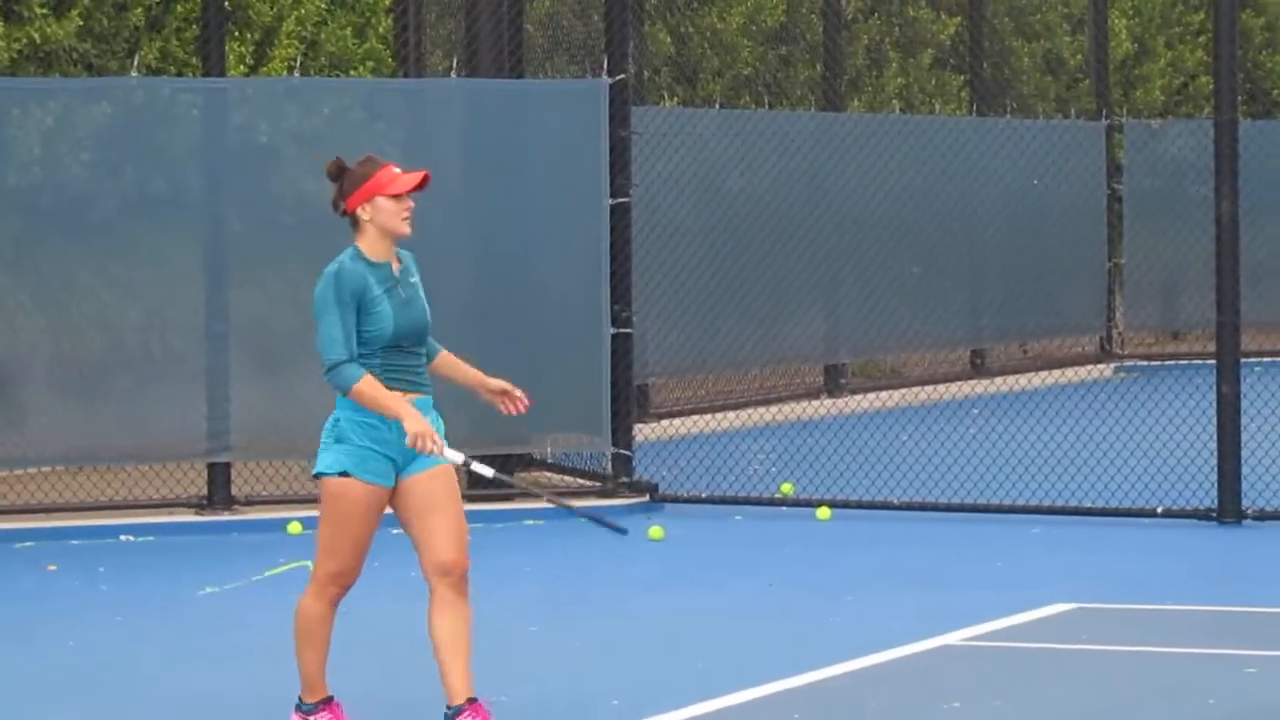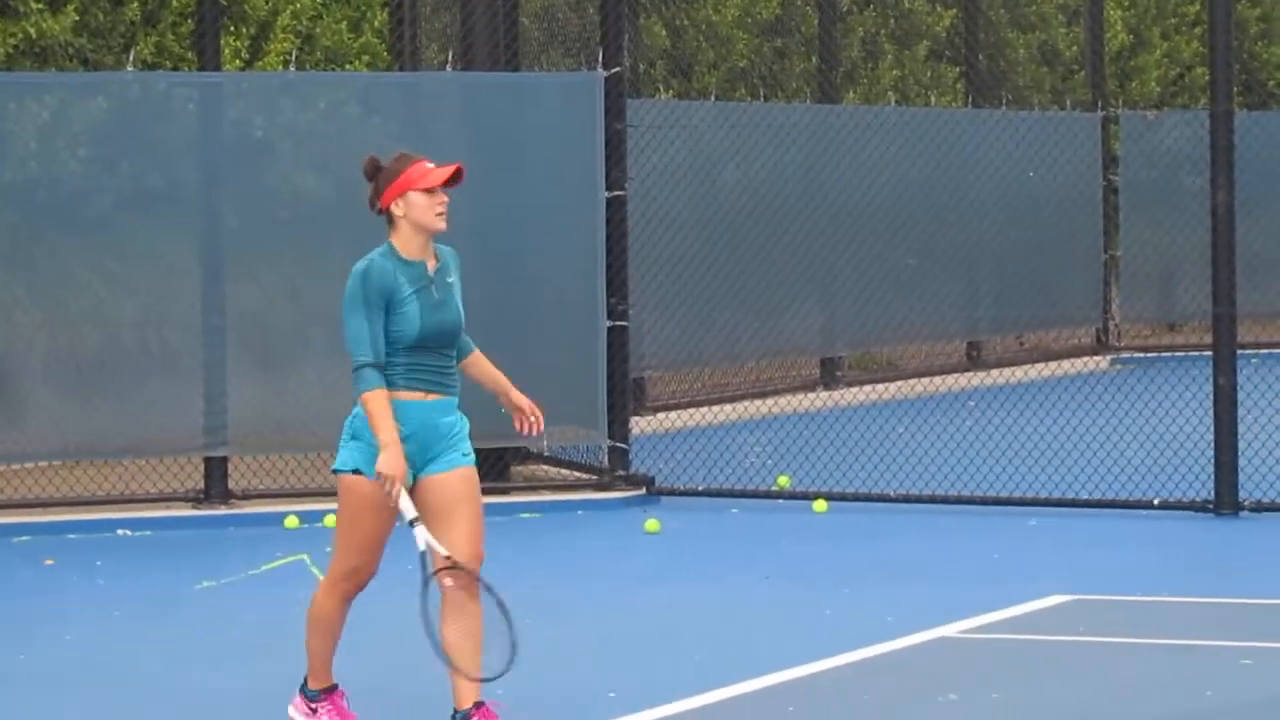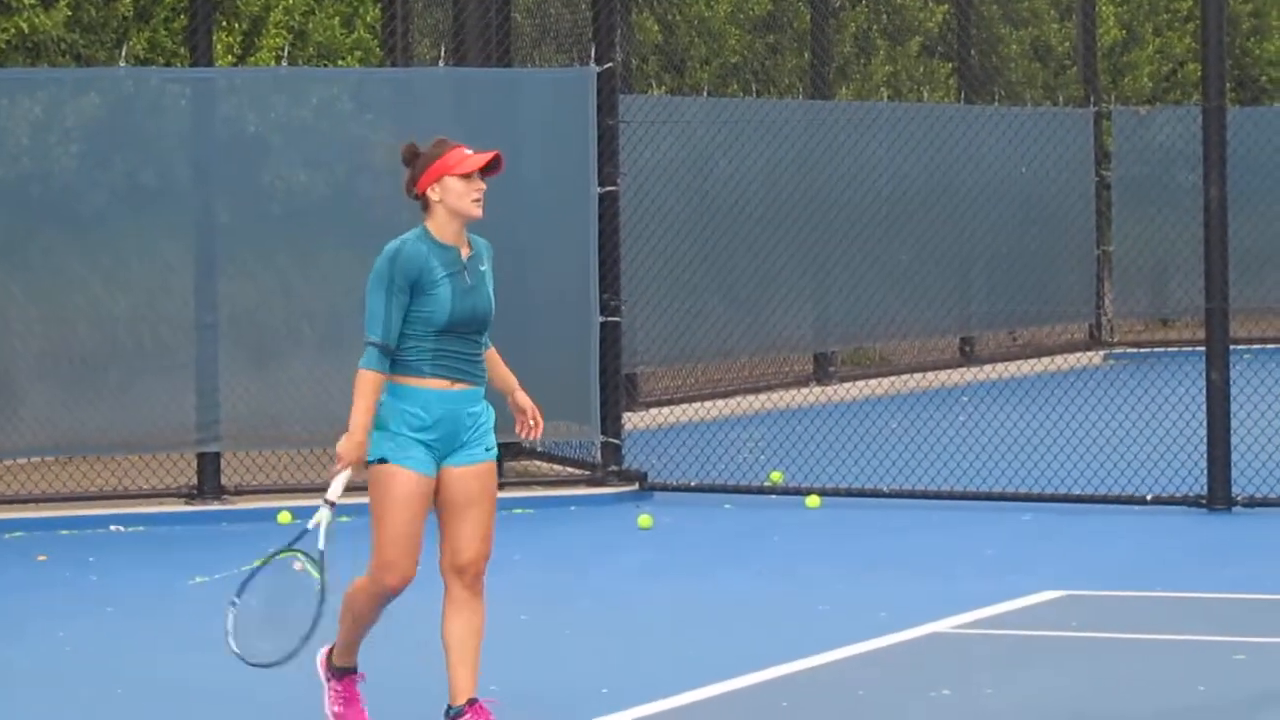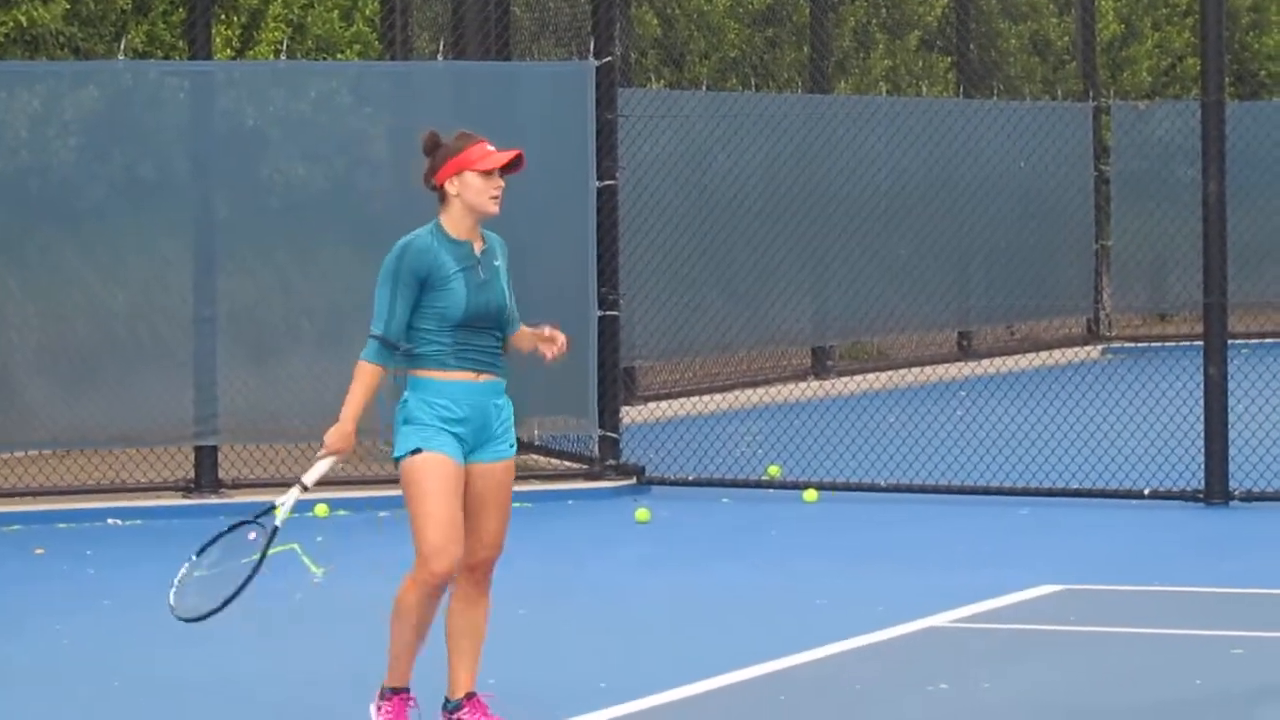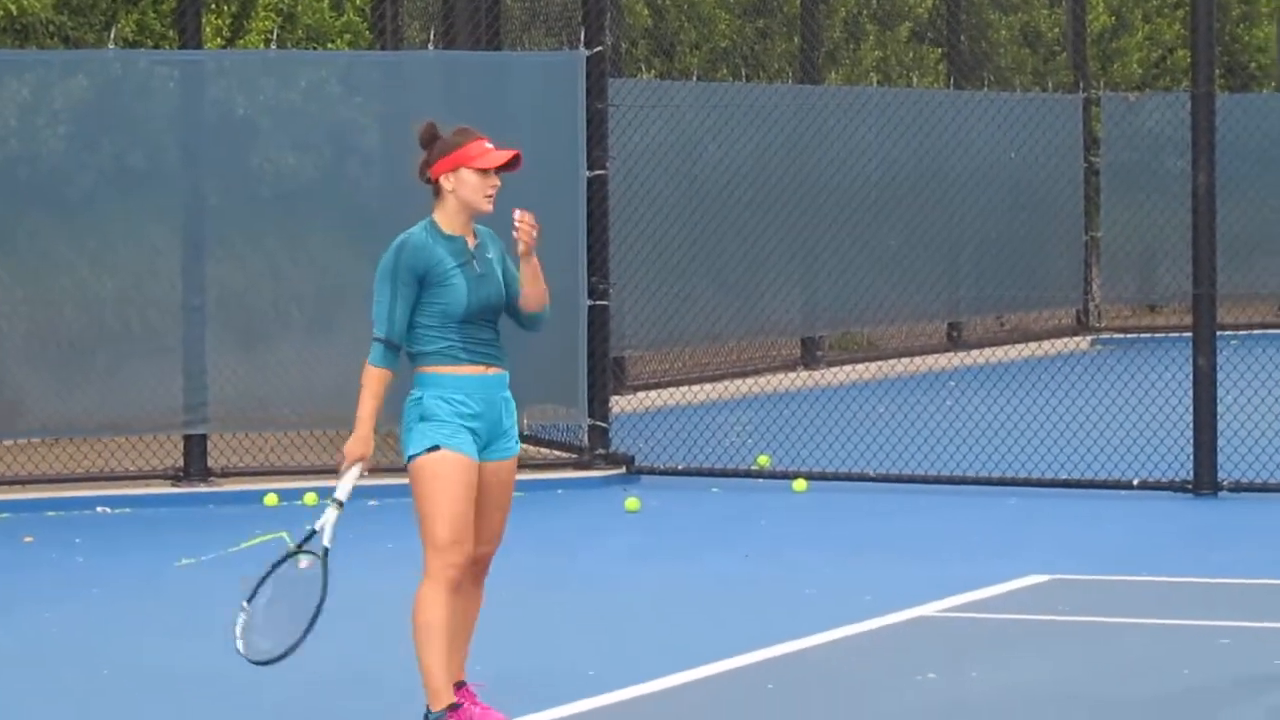
dt=0.2s
person 1, frame 1
left shoulder: (407, 266)
right shoulder: (341, 277)
right elbow: (340, 367)
left wrist: (485, 383)
right wrist: (402, 415)
left hip: (421, 432)
right hip: (363, 435)
left knee: (450, 571)
right knee: (333, 580)
person 1, frame 2
left shoulder: (449, 263)
right shoulder: (370, 276)
right elbow: (368, 371)
left wrist: (509, 393)
right wrist: (388, 445)
left hip: (446, 431)
right hip: (385, 434)
left knee: (465, 572)
right knee: (351, 577)
person 1, frame 3
left shoulder: (481, 253)
right shoulder: (403, 256)
right elbow: (378, 351)
left wrist: (516, 393)
right wrist: (356, 431)
left hip: (471, 421)
right hip: (408, 420)
left knee: (468, 569)
right knee: (392, 573)
right ankle: (340, 664)
person 1, frame 4
left shoulder: (496, 250)
right shoulder: (415, 252)
right elbow: (382, 342)
left wrist: (537, 339)
right wrist: (348, 420)
left hip: (492, 413)
right hip: (433, 412)
left knee: (478, 567)
right knee: (438, 564)
person 1, frame 5
left shoulder: (491, 242)
right shoulder: (410, 250)
left elbow: (531, 317)
right elbow: (383, 346)
left wrist: (528, 254)
right wrist: (364, 428)
left hip: (496, 406)
right hip: (441, 409)
left knee: (476, 563)
right knee: (448, 563)
